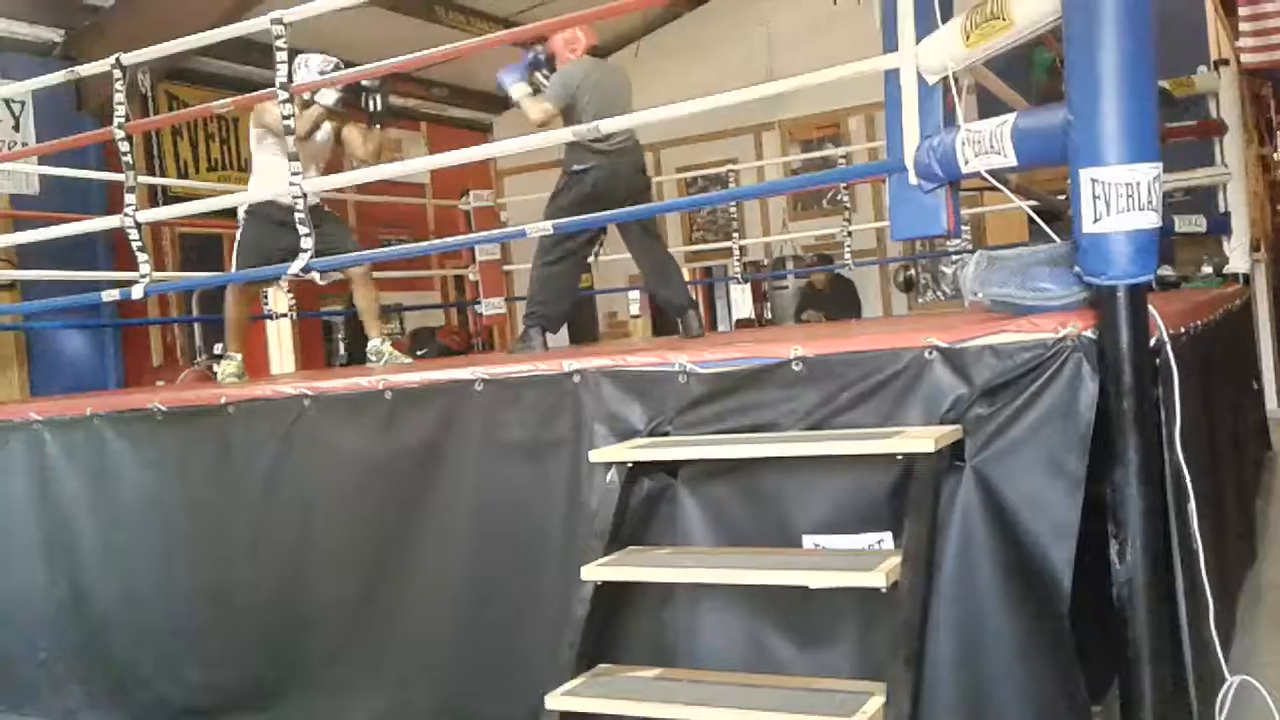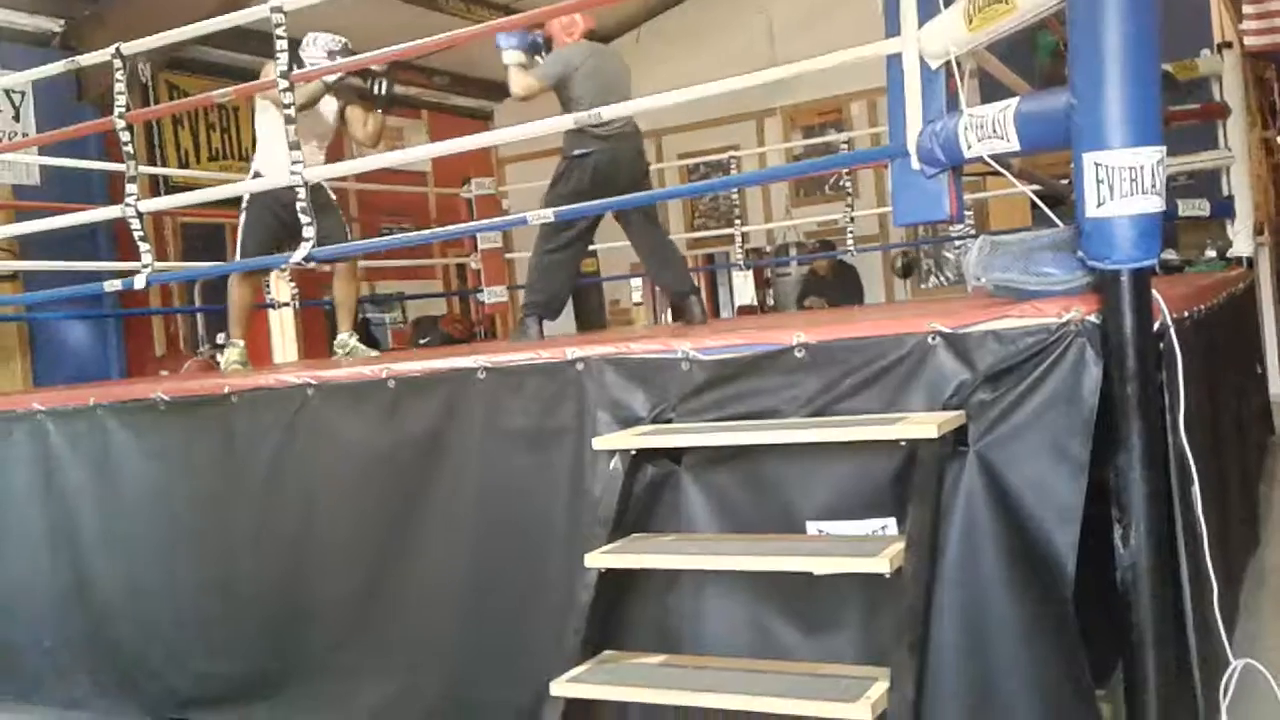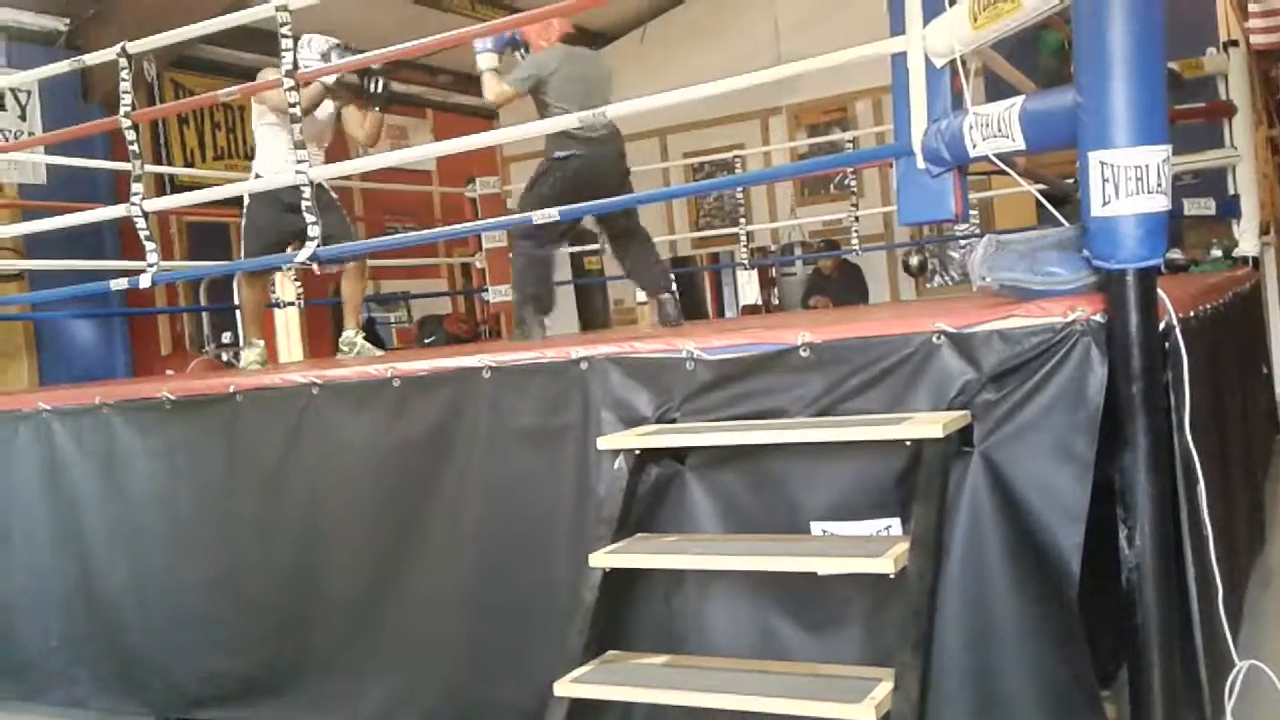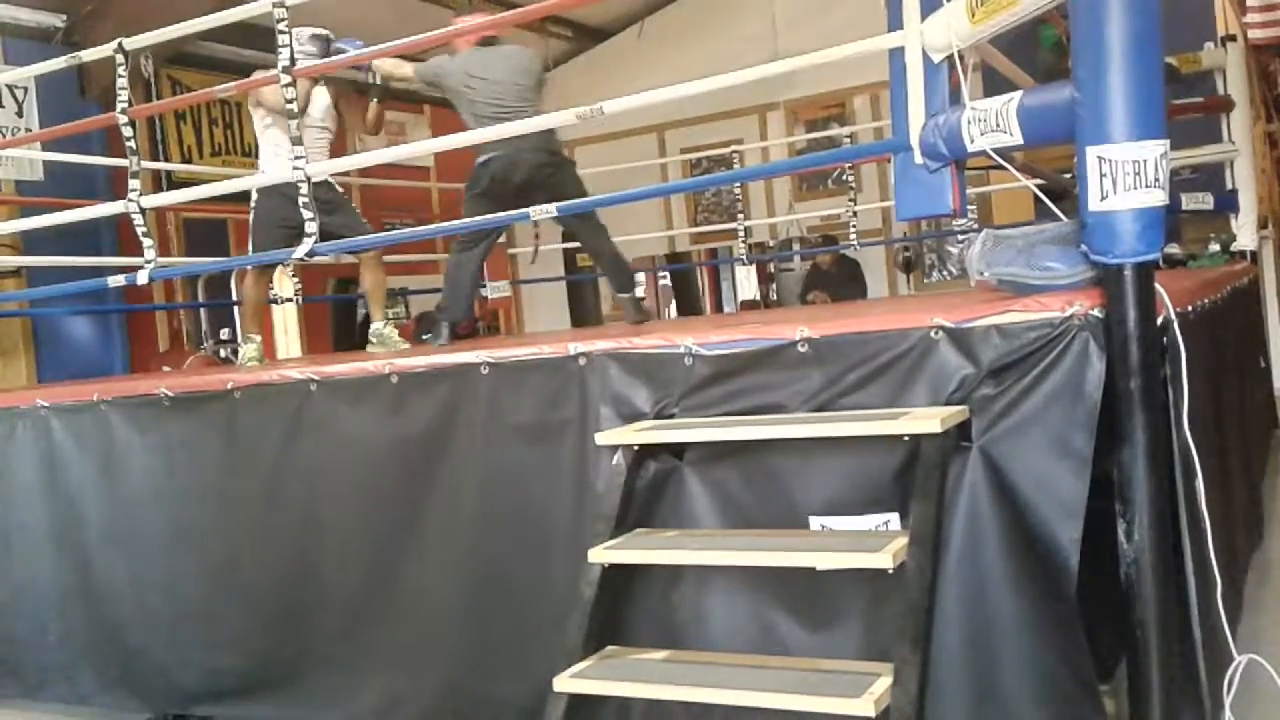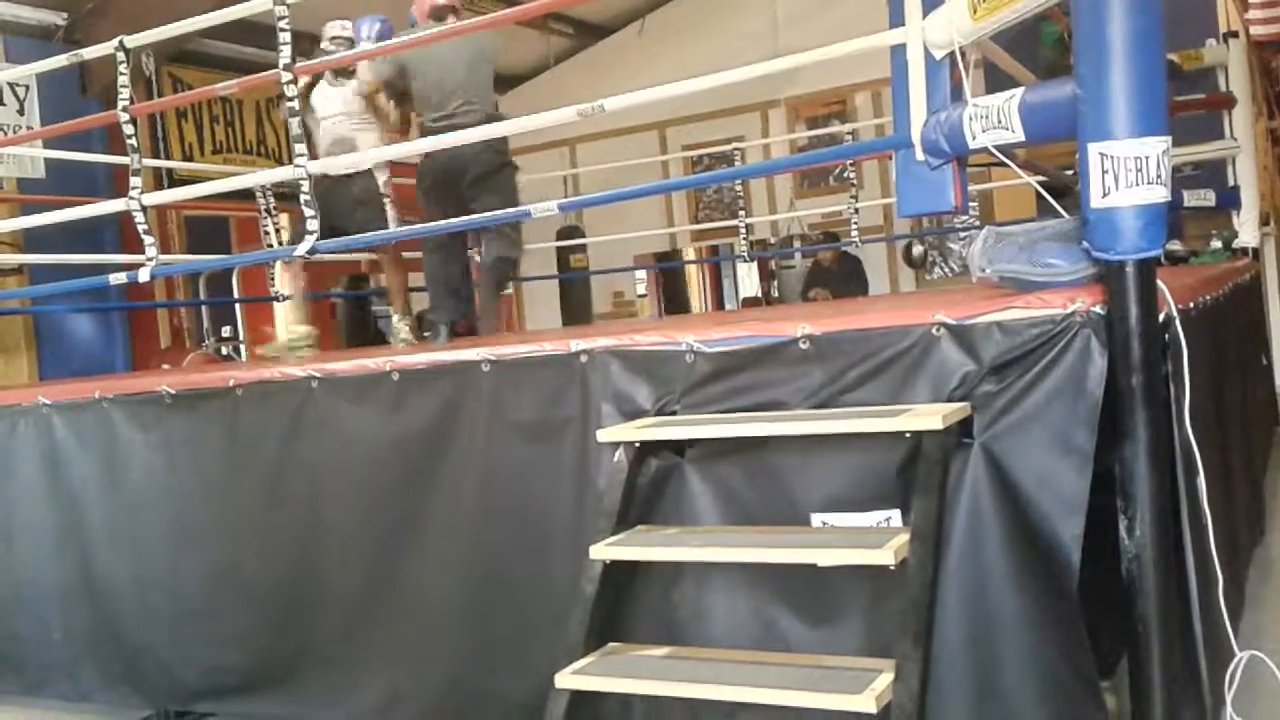
dt=0.3s
person 1, frame 1
left shoulder: (336, 115)
right shoulder: (268, 104)
left elbow: (368, 155)
right elbow: (298, 130)
left wrist: (374, 112)
right wrist: (329, 95)
left hip: (311, 210)
right hip: (266, 211)
left knee: (359, 269)
right knee: (240, 283)
left ankle: (378, 349)
right ankle: (232, 360)
person 1, frame 2
left shoulder: (341, 94)
right shoulder: (275, 74)
left elbow: (369, 137)
right elbow: (296, 101)
left wrist: (379, 97)
right wrist: (332, 74)
left hip: (312, 190)
right hip: (268, 188)
left knee: (346, 263)
right knee: (247, 269)
left ankle: (346, 342)
right ankle: (235, 348)
person 1, frame 3
left shoulder: (338, 96)
right shoulder: (270, 78)
left elbow: (368, 137)
right elbow: (297, 106)
left wrist: (376, 96)
right wrist: (331, 75)
left hip: (313, 190)
right hip: (270, 191)
left knee: (354, 258)
right knee: (253, 272)
left ankle: (352, 339)
right ankle: (254, 347)
person 1, frame 4
left shoulder: (333, 87)
right shoulder: (265, 81)
left elbow: (370, 127)
right elbow: (293, 107)
left wrist: (373, 90)
right wrist: (314, 66)
left hip: (321, 187)
right hip: (277, 188)
left knee: (370, 251)
right knee: (260, 267)
left ankle: (380, 330)
right ankle: (251, 343)
person 1, frame 5
left shoulder: (367, 81)
right shoulder: (314, 85)
left elbow: (396, 124)
right wrist: (308, 79)
left hip: (366, 177)
right hip: (327, 182)
left knee: (386, 250)
left ankle: (403, 325)
person 2, frame 1
left shoulder: (570, 72)
right shoulder: (617, 72)
left elbow: (540, 116)
left wrist: (518, 88)
right wrist: (545, 77)
left hip: (588, 171)
right hip: (629, 167)
left knee: (556, 250)
right knee: (649, 245)
left ankle: (535, 332)
right ankle: (688, 316)
person 2, frame 2
left shoulder: (566, 56)
right shoulder: (614, 57)
left elbow: (522, 90)
left wrist: (513, 52)
right wrist: (541, 56)
left hip: (588, 157)
right hip: (627, 153)
left knee: (556, 239)
right knee: (649, 233)
left ankle: (532, 321)
right ankle: (689, 303)
person 2, frame 3
left shoulder: (541, 63)
right shoulder: (595, 60)
left elbow: (497, 95)
left wrist: (487, 56)
right wrist: (526, 53)
left hip: (568, 159)
right hip: (609, 157)
left knee: (530, 236)
right knee: (629, 236)
left ankle: (532, 319)
right ankle: (665, 298)
person 2, frame 4
left shoulder: (449, 66)
right shoulder: (525, 56)
left elbow: (398, 70)
left hip: (497, 164)
right hip: (543, 154)
left knee: (470, 246)
right knee: (588, 228)
left ankle: (446, 327)
right ankle: (627, 297)
person 2, frame 5
left shoulder: (405, 45)
right shoulder: (483, 39)
left hip: (439, 154)
right hip: (485, 148)
left knee: (442, 245)
right knee: (500, 230)
left ankle: (447, 326)
right ankle: (490, 280)
